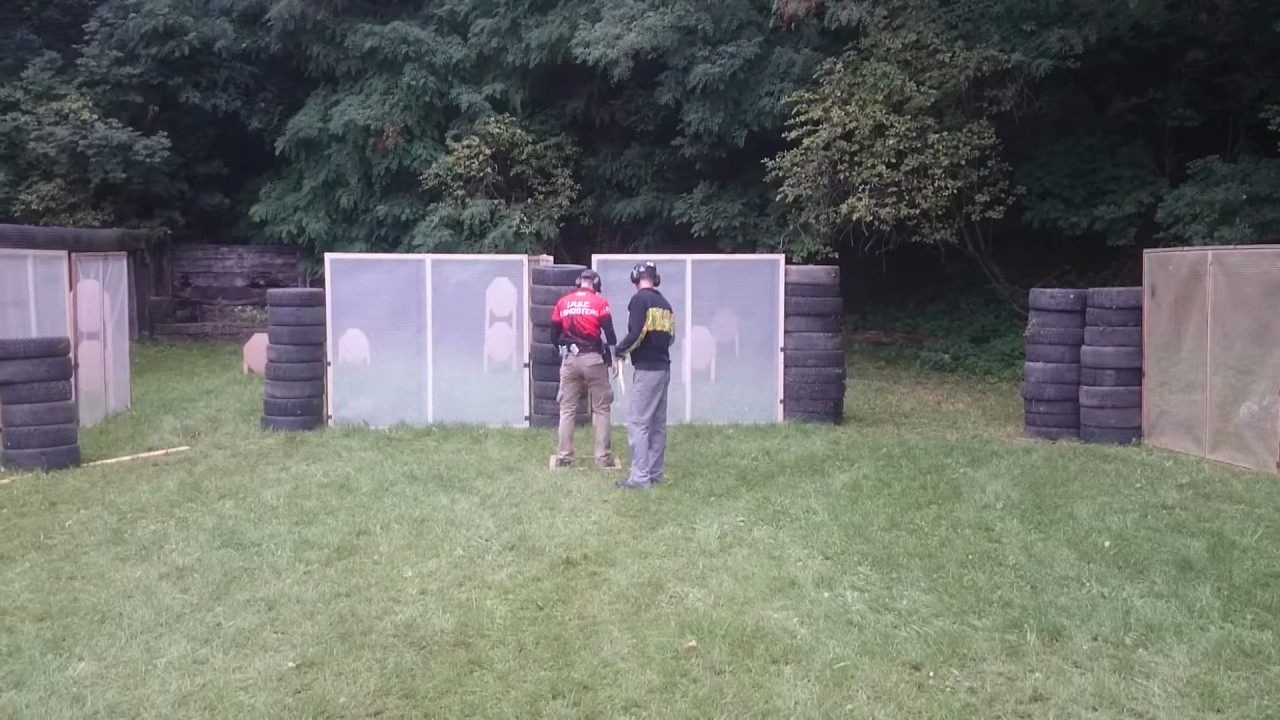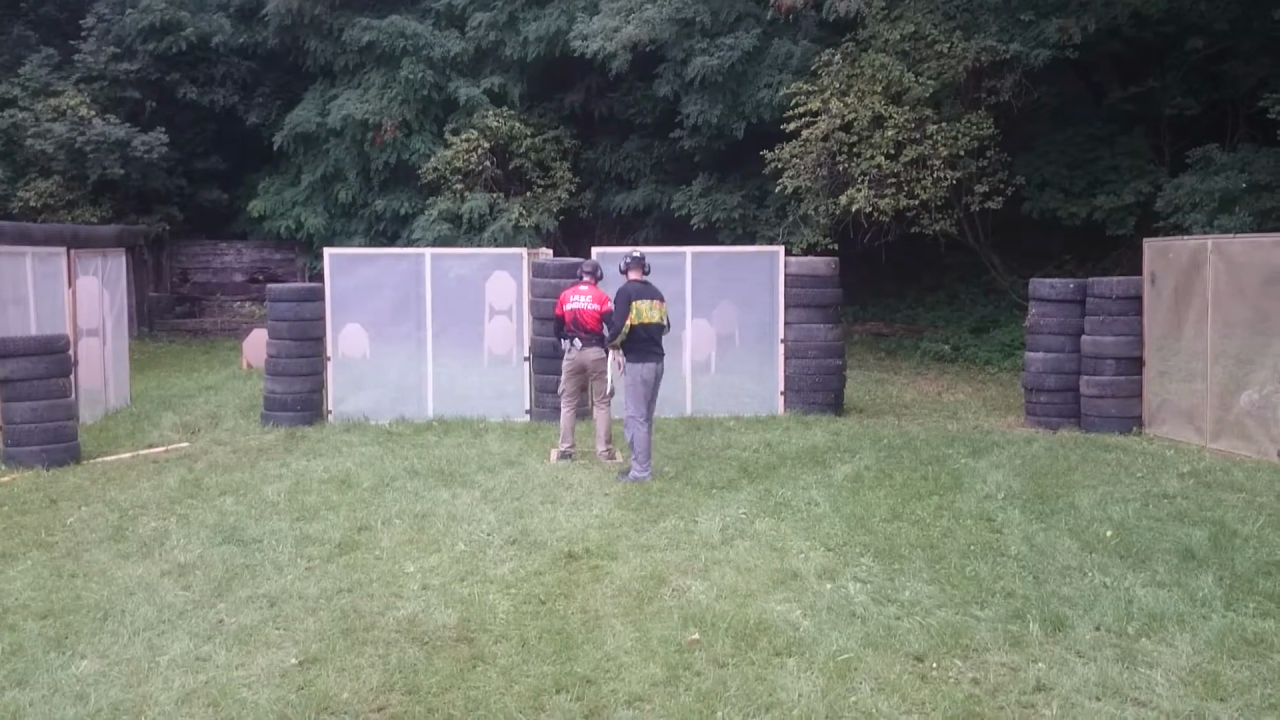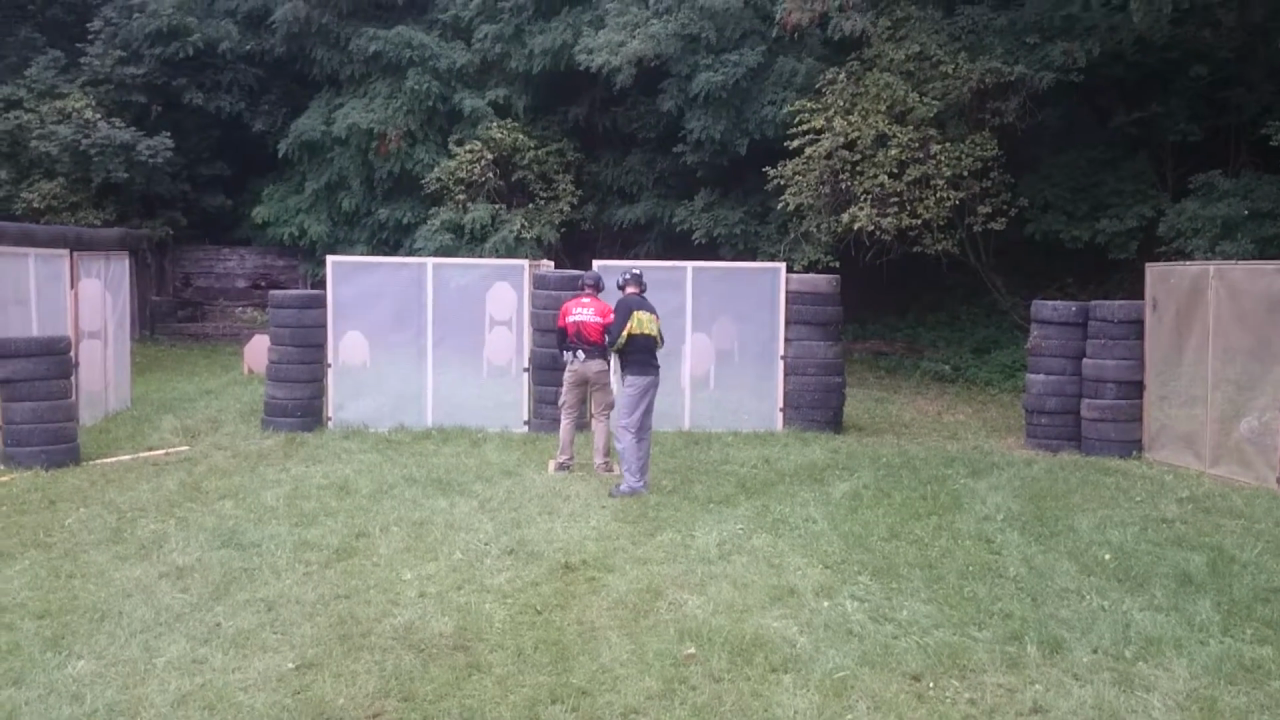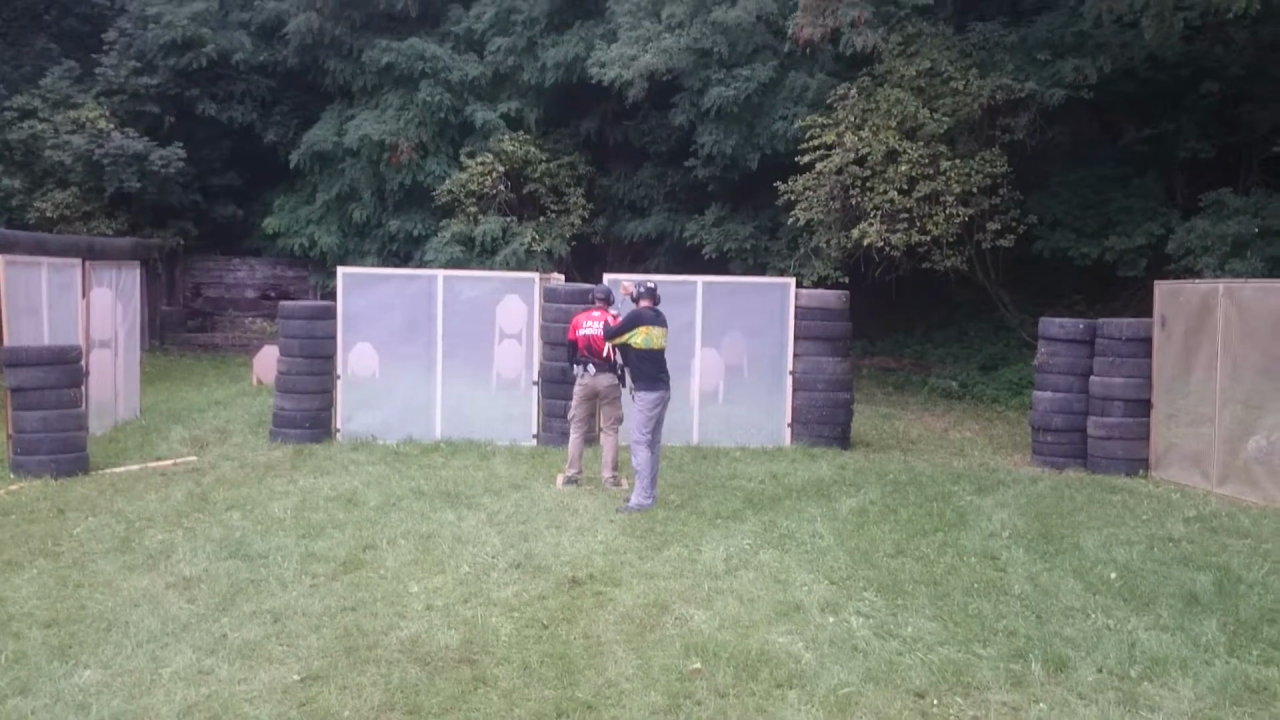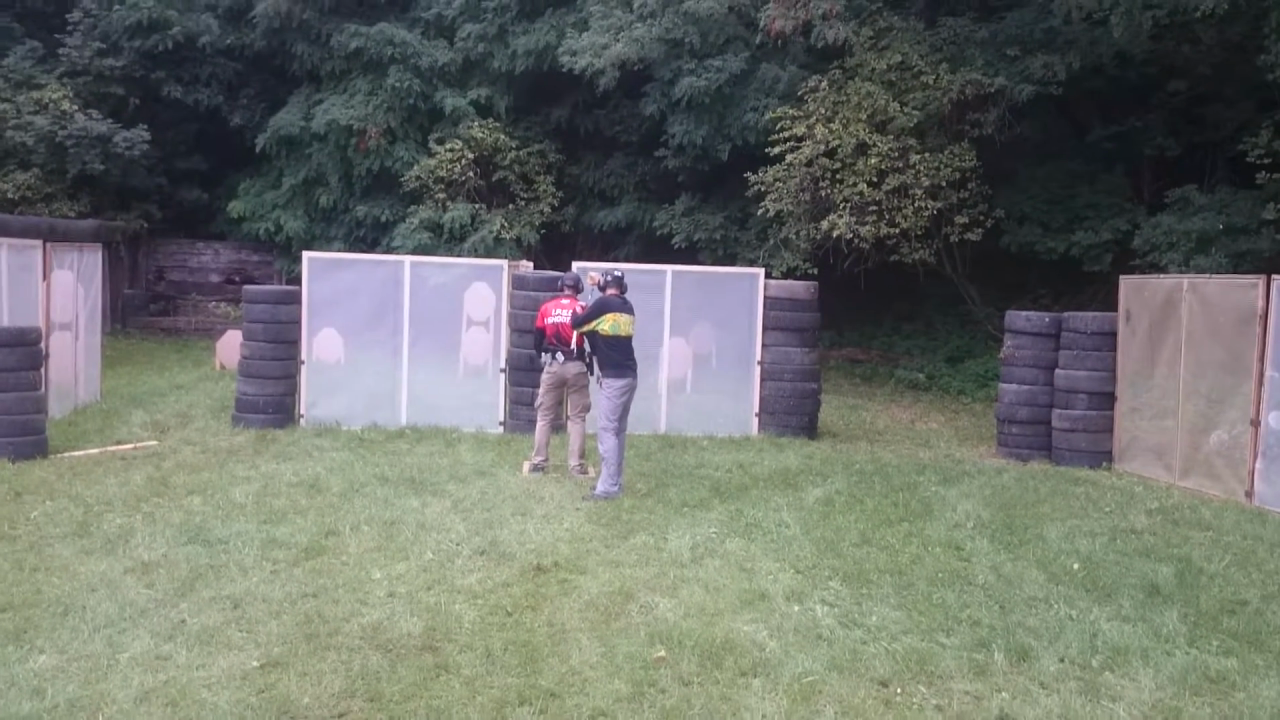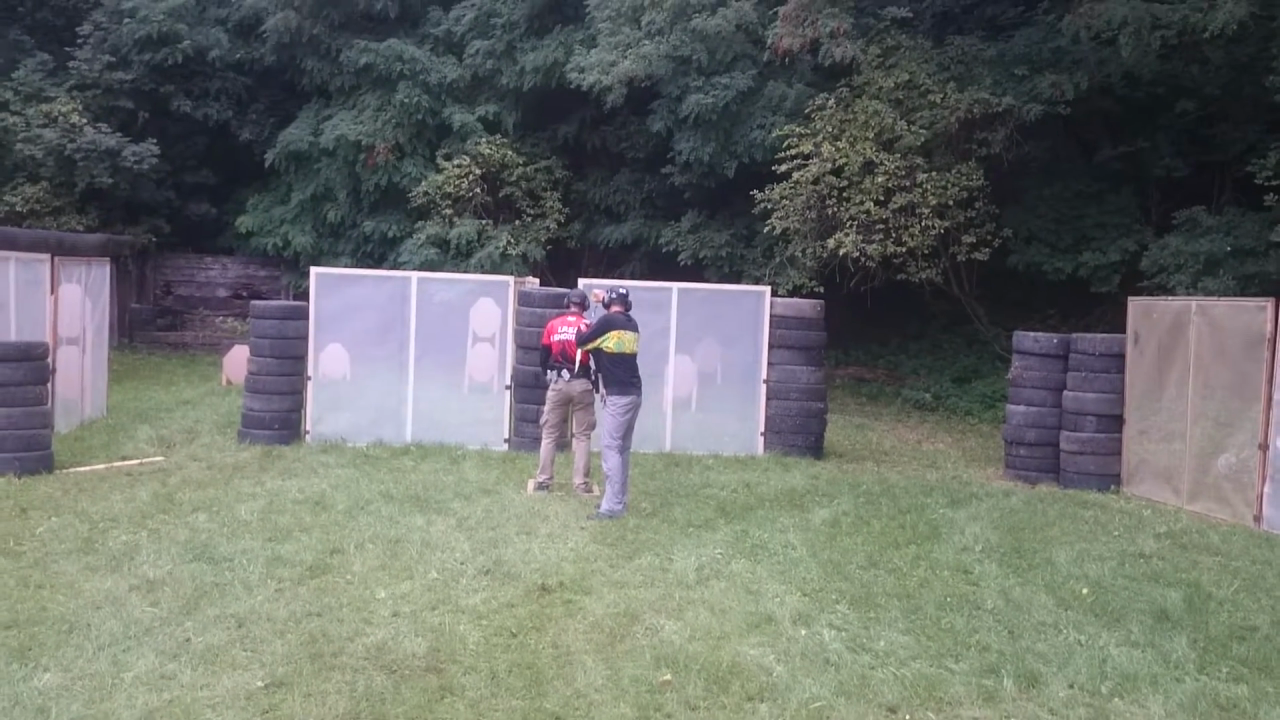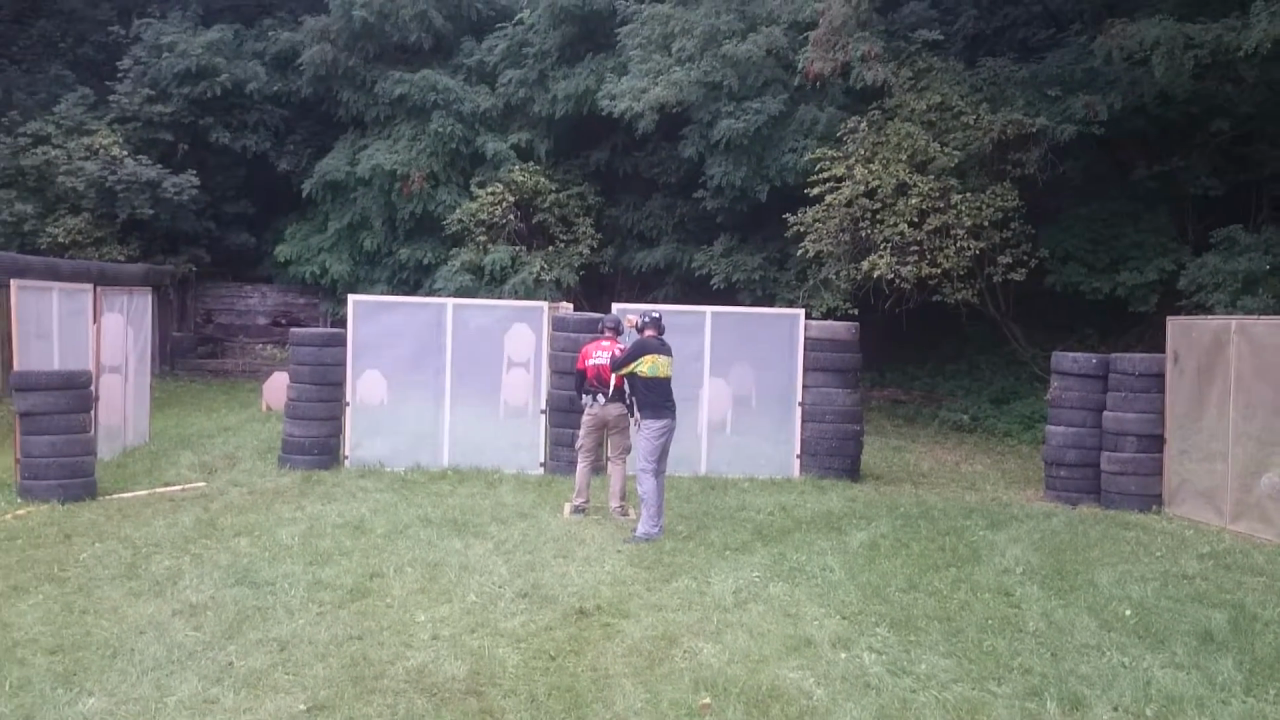
dt=0.7s
person 1, frame 1
left shoulder: (639, 299)
right shoulder: (664, 303)
left elbow: (636, 333)
right elbow: (670, 337)
left wrist: (620, 350)
left hip: (647, 369)
right hip: (663, 368)
left knee: (638, 422)
right knee: (658, 423)
left ankle: (640, 477)
right ankle: (654, 472)
person 1, frame 2
left shoulder: (626, 291)
right shoulder: (656, 293)
left elbow: (620, 327)
right elbow: (665, 326)
left wrist: (612, 344)
left hip: (637, 361)
right hip: (656, 360)
left knee: (635, 417)
right knee: (646, 416)
left ankle: (640, 471)
right ankle: (641, 465)
person 1, frame 3
left shoulder: (625, 303)
right shoulder: (649, 307)
left elbow: (617, 336)
right elbow: (659, 341)
left wrist: (612, 347)
left hip: (636, 374)
right hip: (651, 372)
left knee: (626, 427)
right knee: (643, 429)
left ankle: (631, 483)
right ankle: (640, 479)
person 1, frame 4
left shoulder: (637, 315)
right shoulder: (660, 318)
left elbow: (609, 336)
right wrist: (633, 291)
left hip: (647, 390)
right hip: (661, 388)
left knee: (640, 443)
right knee: (653, 443)
left ankle: (642, 500)
right ankle: (648, 494)
person 1, frame 5
left shoulder: (604, 303)
right shoulder: (627, 306)
left elbow: (576, 324)
left wrist: (580, 310)
right wrist: (598, 298)
left hip: (614, 377)
right hip: (628, 375)
left knee: (607, 430)
right knee: (618, 430)
left ankle: (607, 488)
right ankle: (614, 482)
person 1, frame 6
left shoulder: (608, 320)
right shoulder: (631, 324)
left elbow: (581, 342)
left wrist: (585, 328)
left hip: (619, 395)
right hip: (633, 392)
left knee: (610, 448)
right knee: (622, 449)
left ankle: (612, 507)
right ankle: (619, 501)
person 1, frame 7
left shoulder: (642, 345)
right shoulder: (665, 348)
left elbow: (614, 367)
left wrist: (619, 354)
left hip: (653, 418)
right hip: (668, 416)
left knee: (646, 471)
right knee: (657, 472)
left ankle: (648, 530)
right ankle: (655, 524)
person 2, frame 1
left shoulder: (563, 302)
right shoulder: (600, 301)
left elbow: (554, 335)
right elbow: (609, 332)
right wrist: (615, 359)
left hip: (570, 359)
right hip: (594, 358)
left knee: (567, 410)
right knee: (601, 409)
left ankle: (564, 457)
right ankle: (603, 457)
person 2, frame 2
left shoulder: (565, 296)
right shoulder: (601, 296)
left elbow: (557, 327)
left hip: (572, 352)
right hip: (596, 352)
left knee: (568, 403)
right knee: (602, 403)
left ankle: (565, 450)
right ankle: (605, 450)
person 2, frame 3
left shoulder: (568, 307)
right shoulder: (605, 309)
left elbow: (560, 338)
right wrist: (611, 358)
left hip: (574, 364)
right hip: (598, 364)
left knee: (568, 415)
right knee: (601, 415)
left ankle: (563, 461)
right ankle: (602, 463)
person 2, frame 4
left shoulder: (578, 320)
right shoulder: (614, 321)
left elbow: (571, 350)
right wrist: (623, 371)
left hip: (585, 377)
right hip: (608, 378)
left knee: (577, 428)
right knee: (610, 429)
left ankle: (572, 475)
right ankle: (610, 477)
person 2, frame 5
left shoulder: (546, 308)
right shoulder: (582, 309)
left elbow: (538, 338)
left hip: (553, 366)
right hip: (576, 366)
left knee: (544, 416)
right knee: (577, 418)
left ankle: (538, 463)
right ankle: (577, 465)
person 2, frame 6
left shoulder: (552, 325)
right shoulder: (588, 326)
left elbow: (544, 356)
left hip: (558, 383)
right hip: (582, 384)
left knee: (550, 434)
right knee: (582, 435)
left ankle: (543, 481)
right ankle: (581, 483)
person 2, frame 7
left shoulder: (587, 350)
right shoulder: (622, 350)
left elbow: (578, 381)
right wrist: (633, 406)
left hip: (593, 407)
right hip: (617, 408)
left knee: (585, 458)
right knee: (618, 459)
left ankle: (579, 504)
right ankle: (617, 506)
